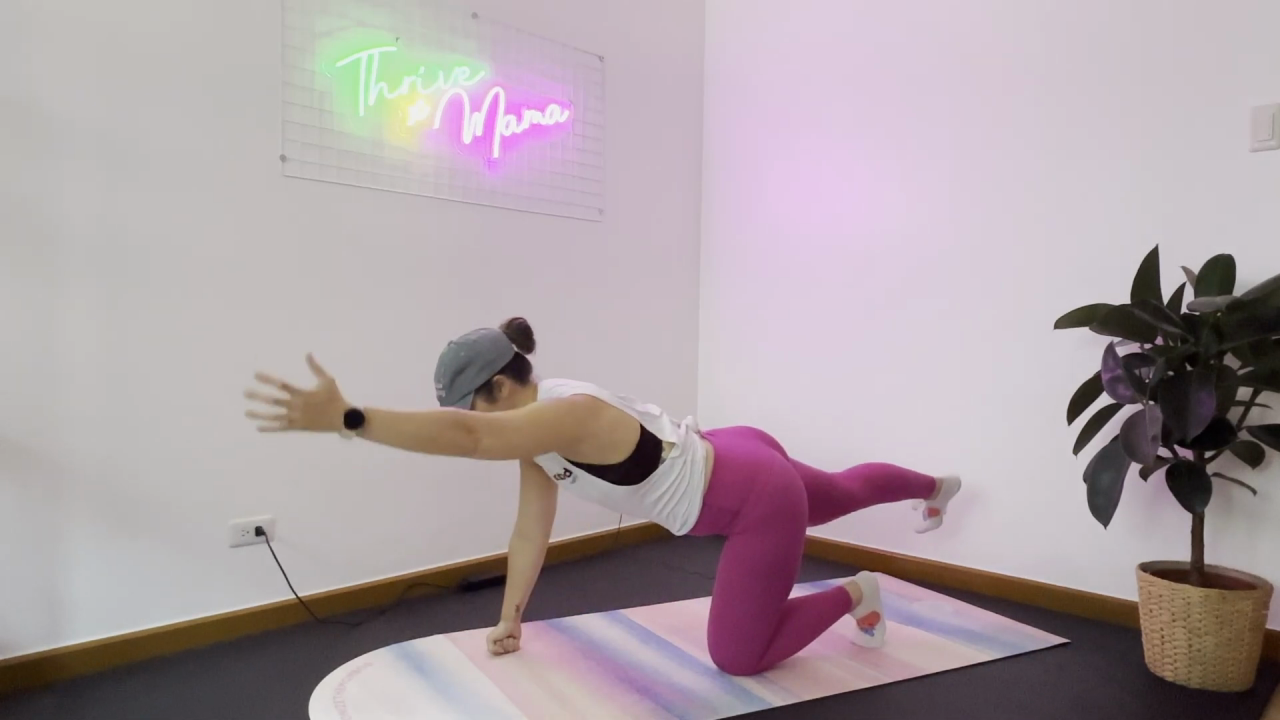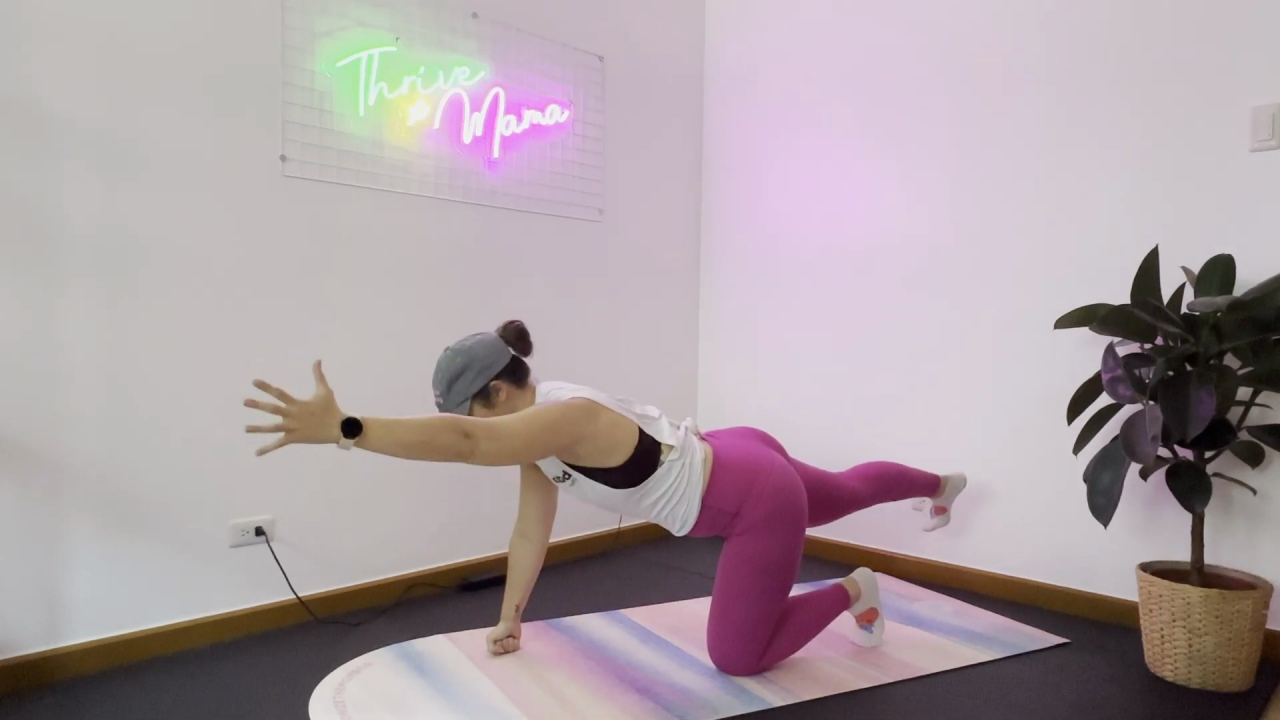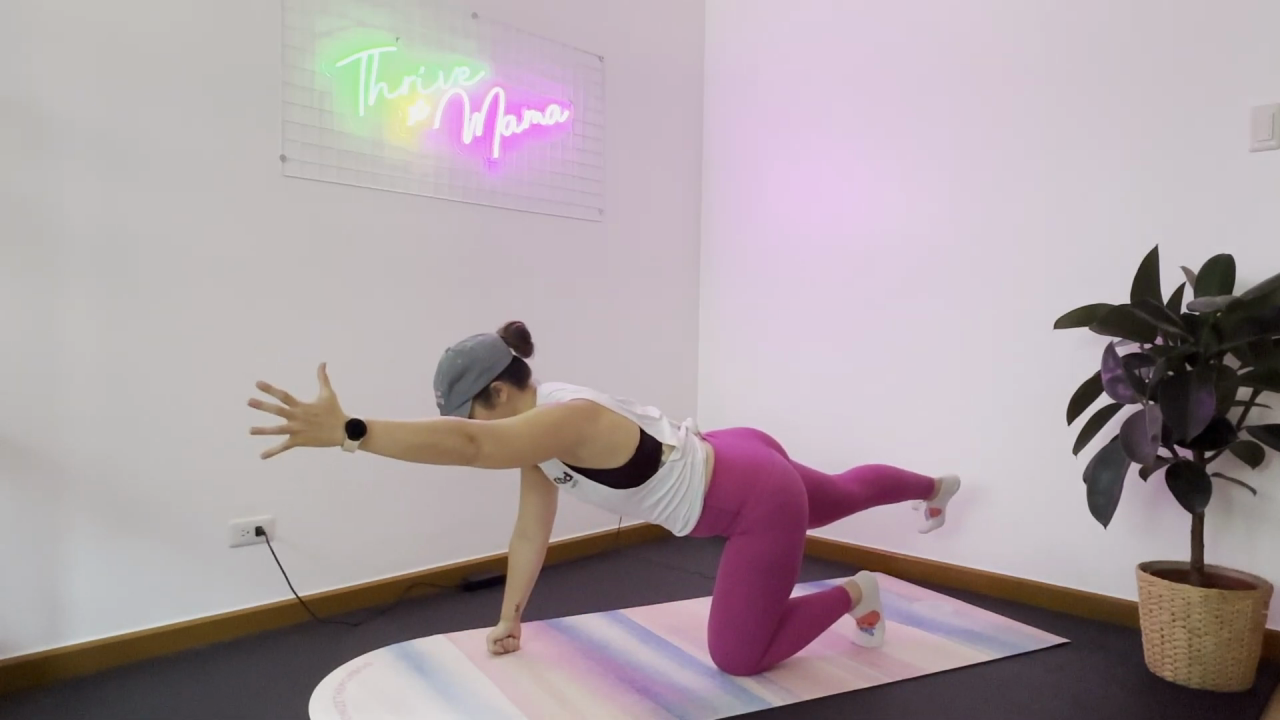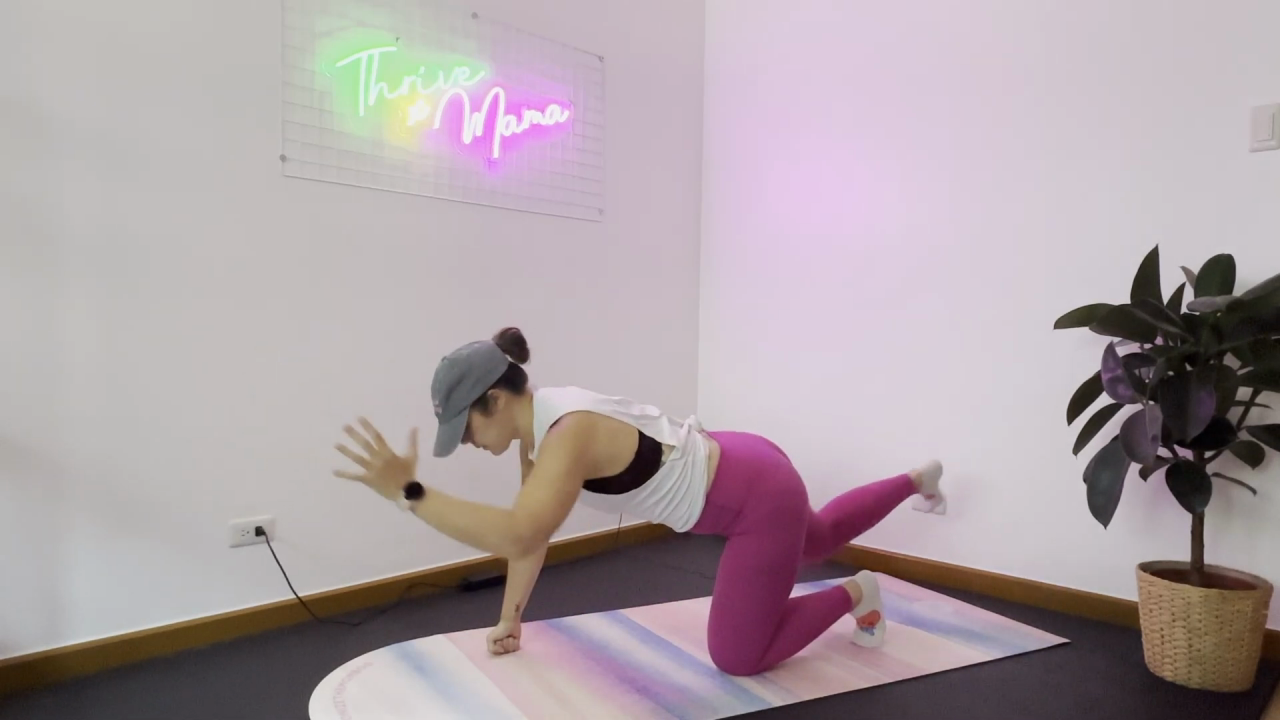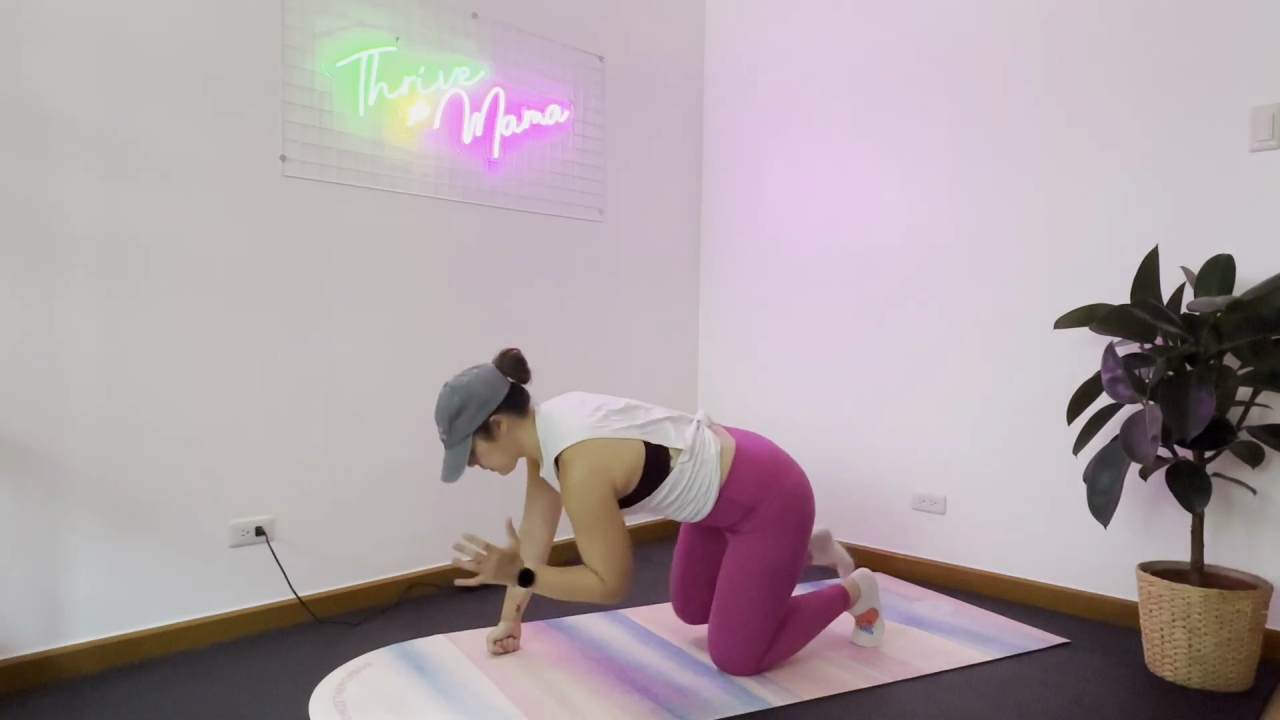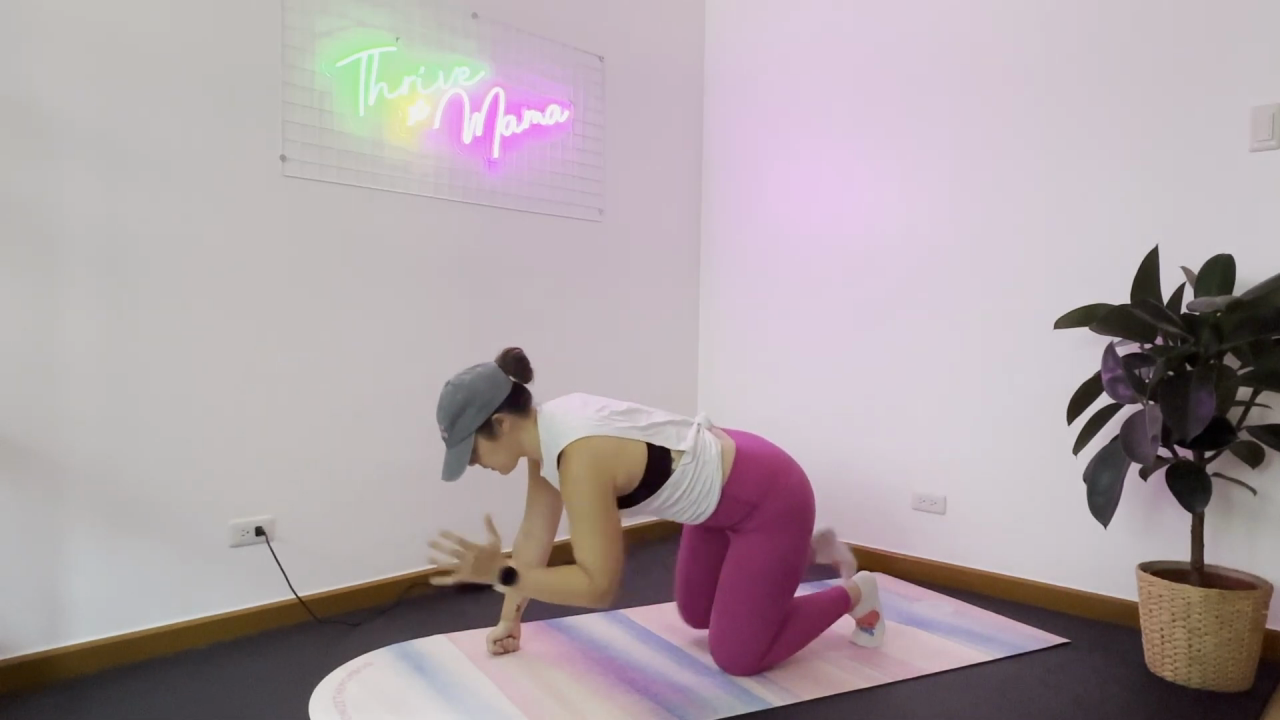
dt=0.5s
person 1, frame 1
left shoulder: (569, 415)
right shoulder: (542, 430)
left elbow: (468, 435)
right elbow: (530, 530)
left wrist: (343, 417)
right wrist: (511, 618)
left hip: (759, 498)
right hip: (731, 461)
left knee: (737, 655)
right knee: (841, 493)
left ankle: (853, 595)
right ankle: (934, 486)
person 1, frame 2
left shoulder: (567, 420)
right shoulder: (542, 428)
left elbow: (463, 442)
right elbow: (531, 530)
left wrist: (341, 428)
right wrist: (510, 617)
left hip: (758, 499)
right hip: (733, 460)
left knee: (736, 657)
right knee: (844, 491)
left ankle: (851, 592)
right ankle: (939, 485)
person 1, frame 3
left shoulder: (570, 421)
right shoulder: (543, 428)
left elbow: (469, 447)
right elbow: (531, 531)
left wrist: (344, 430)
right wrist: (510, 619)
left hip: (759, 500)
right hip: (731, 462)
left knee: (738, 656)
right knee: (842, 495)
left ankle: (854, 594)
right ankle: (936, 488)
person 1, frame 4
left shoulder: (568, 435)
right shoulder: (536, 424)
left elbow: (519, 539)
right elbow: (532, 535)
left wrist: (408, 490)
right wrist: (510, 619)
left hip: (760, 499)
right hip: (734, 463)
left knee: (737, 656)
right knee: (817, 542)
left ankle: (855, 594)
right ankle: (917, 479)
person 1, frame 5
left shoulder: (580, 464)
right shoulder: (542, 426)
left elbow: (610, 583)
right elbow: (534, 530)
left wrist: (516, 578)
right wrist: (510, 618)
left hip: (767, 498)
right hip: (721, 477)
left knee: (736, 657)
right knee: (693, 610)
left ankle: (852, 594)
right ankle: (804, 552)
person 1, frame 6
left shoulder: (581, 460)
right shoulder: (540, 428)
left elbow: (599, 587)
right elbow: (536, 534)
left wrist: (499, 573)
right wrist: (509, 620)
left hip: (768, 498)
right hip: (724, 481)
left knee: (736, 658)
right knee: (697, 614)
left ankle: (852, 594)
right ankle: (808, 551)
